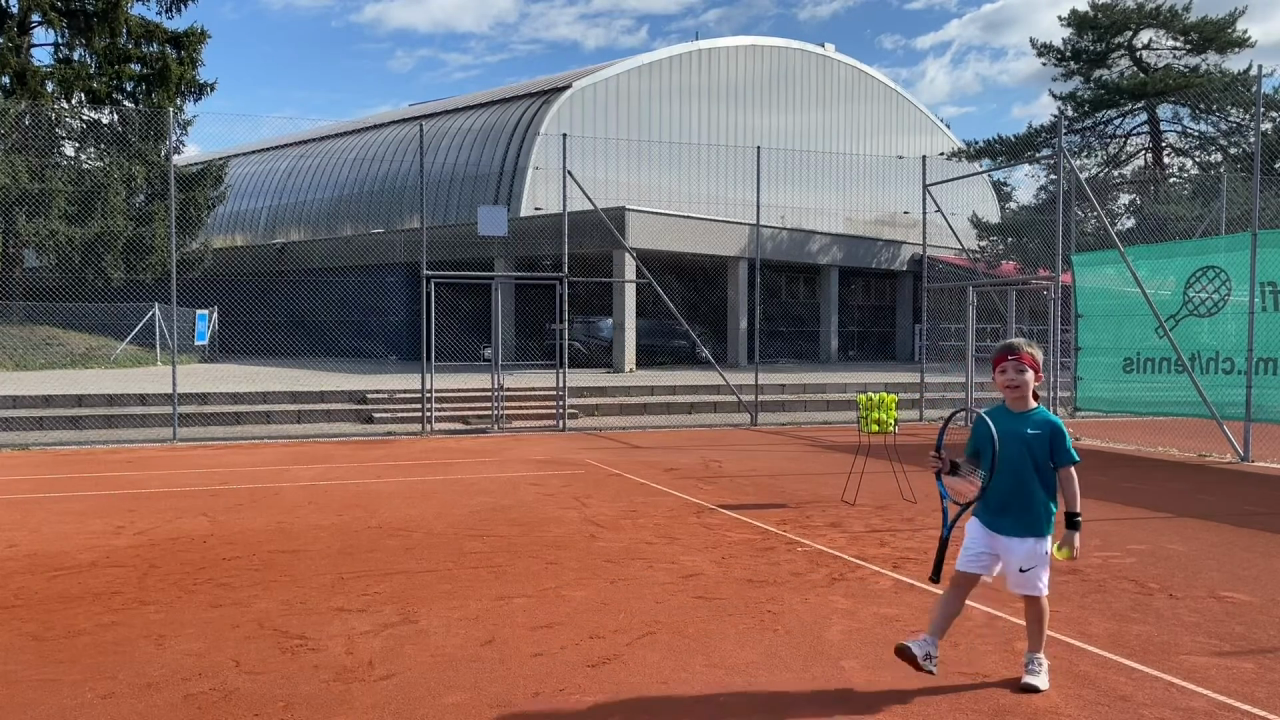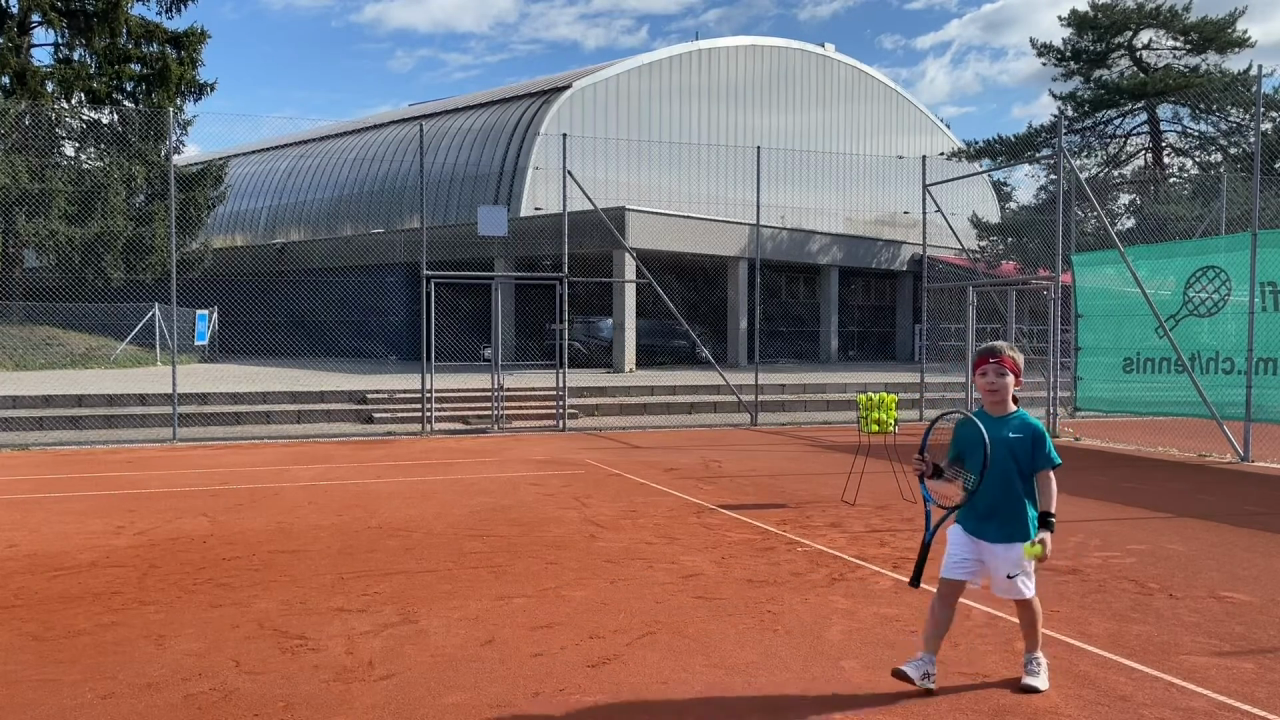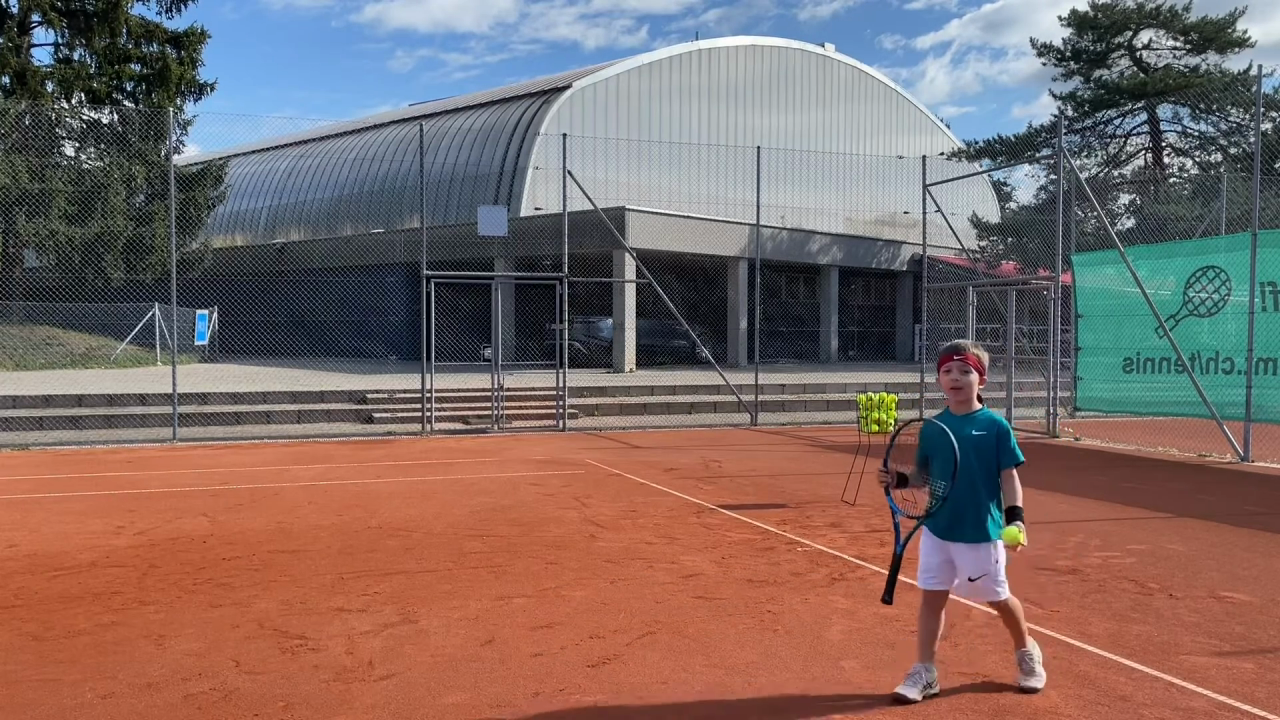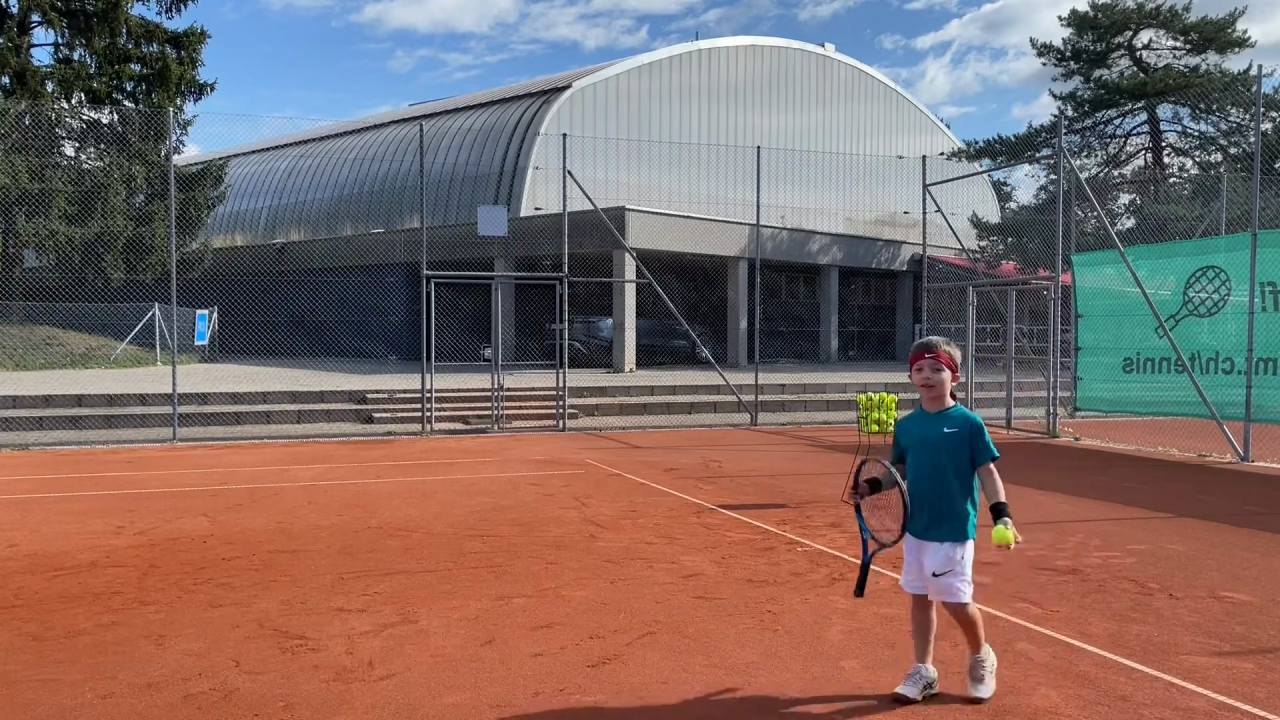
dt=0.2s
person 1, frame 1
left shoulder: (1051, 425)
right shoulder: (987, 420)
left elbow: (1067, 475)
left wrist: (1073, 524)
right wrist: (950, 467)
left hip: (1031, 527)
right hip: (985, 520)
left knee: (1032, 594)
right knee: (960, 581)
left ankle: (1035, 661)
right ankle: (928, 647)
person 1, frame 2
left shoulder: (1031, 429)
left elbow: (1046, 479)
left wrist: (1046, 525)
right wrist: (933, 471)
left hip: (1014, 531)
right hip: (967, 525)
left knee: (1023, 597)
right knee: (947, 589)
left ankle: (1034, 660)
right ankle: (925, 663)
person 1, frame 3
left shoulder: (996, 426)
left elbow: (1009, 478)
left wrist: (1015, 518)
left hip: (982, 531)
right hip: (937, 529)
left knee: (998, 598)
right knee: (931, 598)
left ankle: (1026, 652)
right ankle: (924, 672)
person 1, frame 4
left shoulder: (969, 423)
right shoulder: (905, 425)
left elbow: (987, 472)
left wrist: (1001, 514)
right wrist: (872, 487)
left hip: (955, 530)
right hip: (916, 528)
left knee: (956, 601)
right knee: (920, 599)
left ankle: (981, 658)
right ankle: (923, 671)
